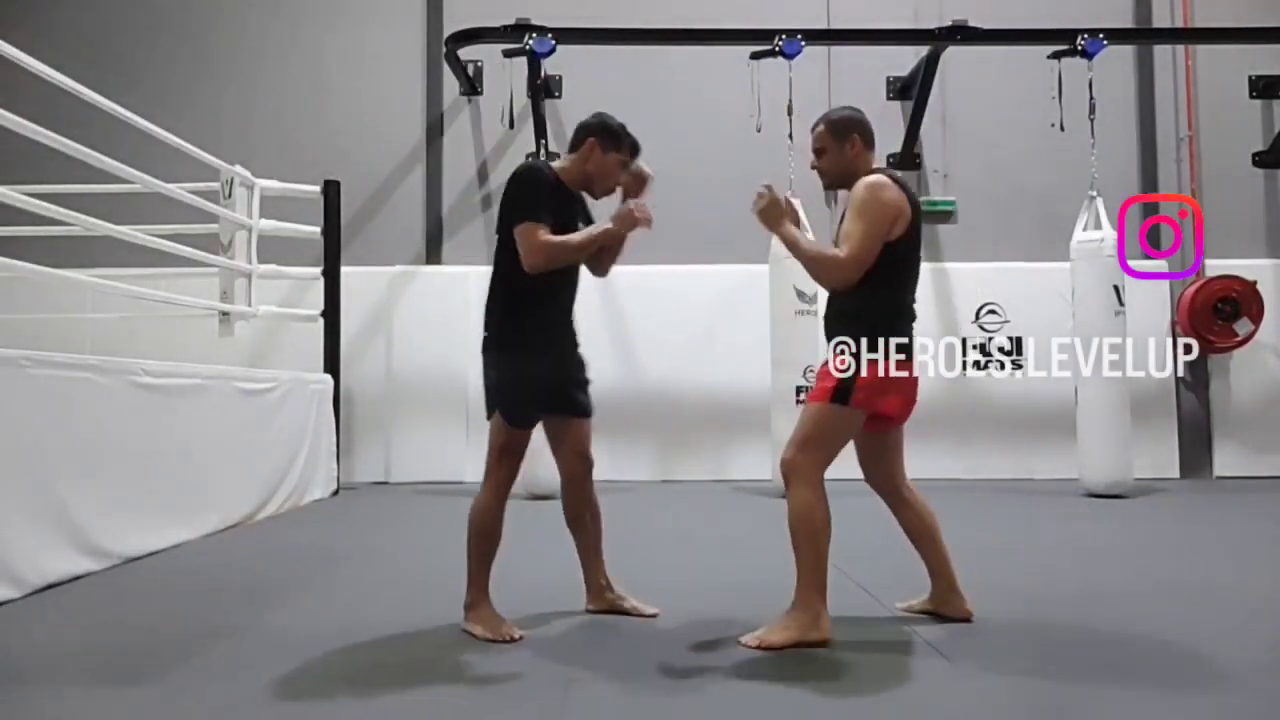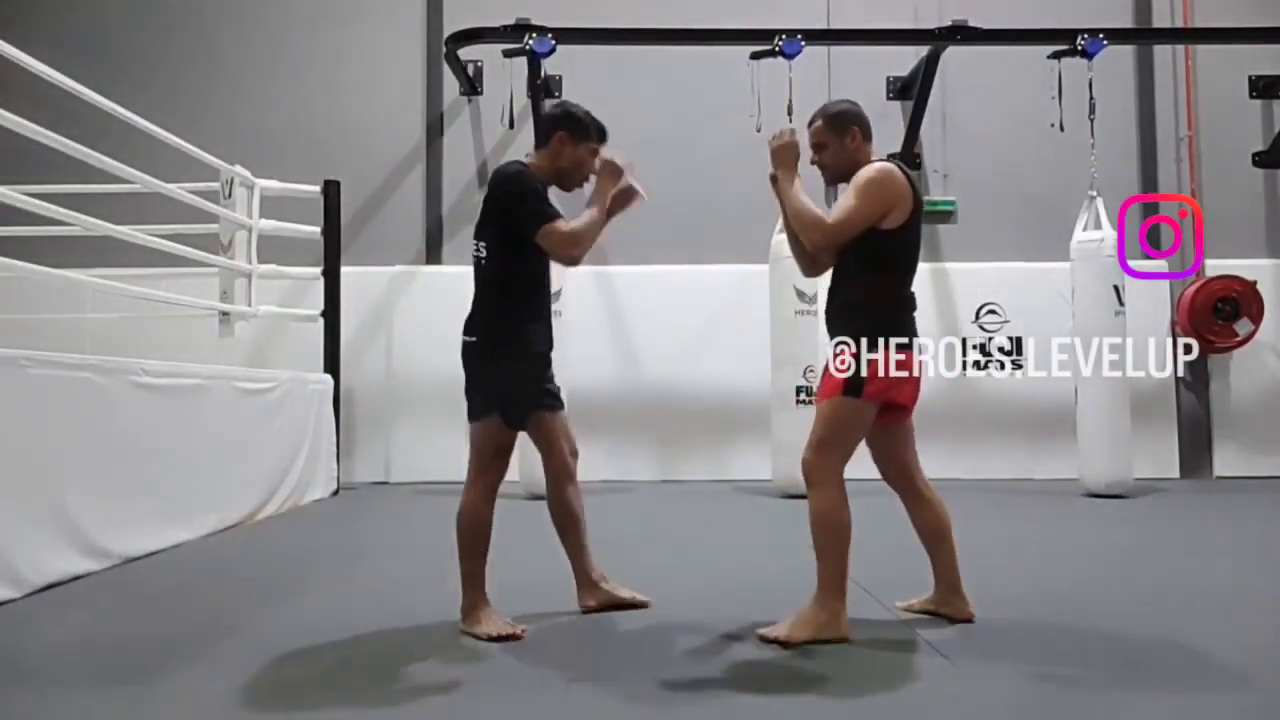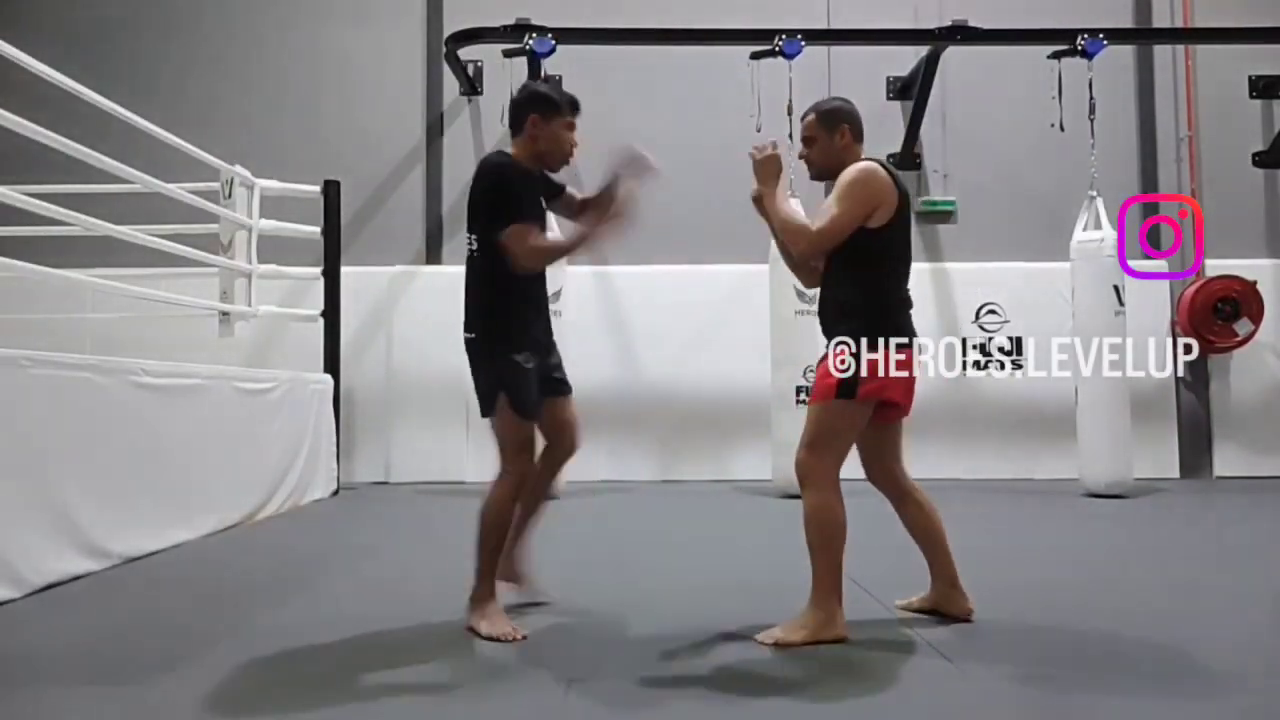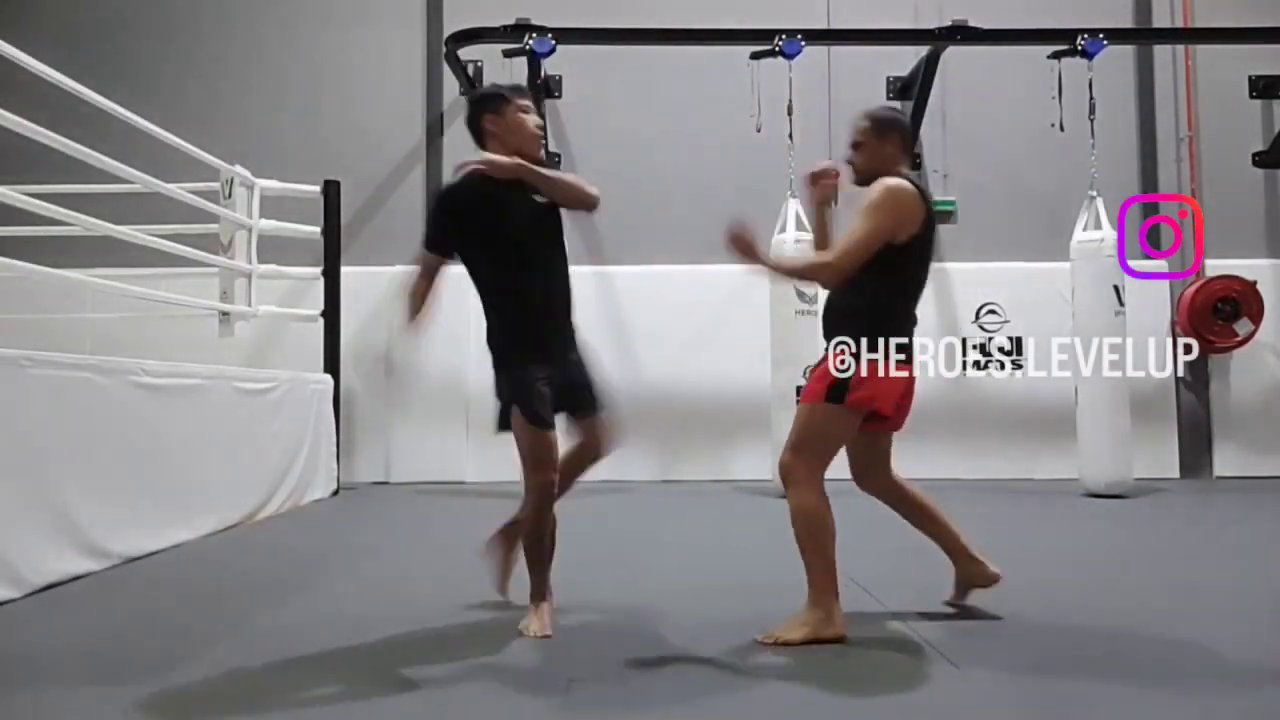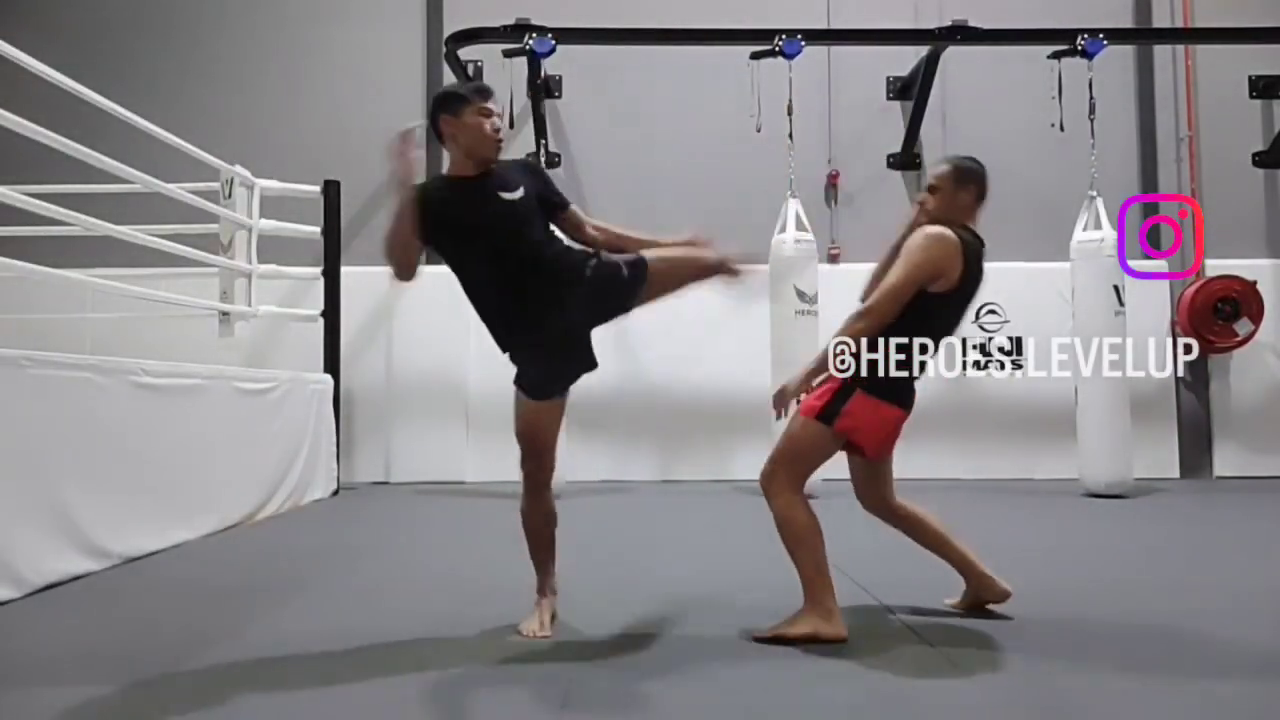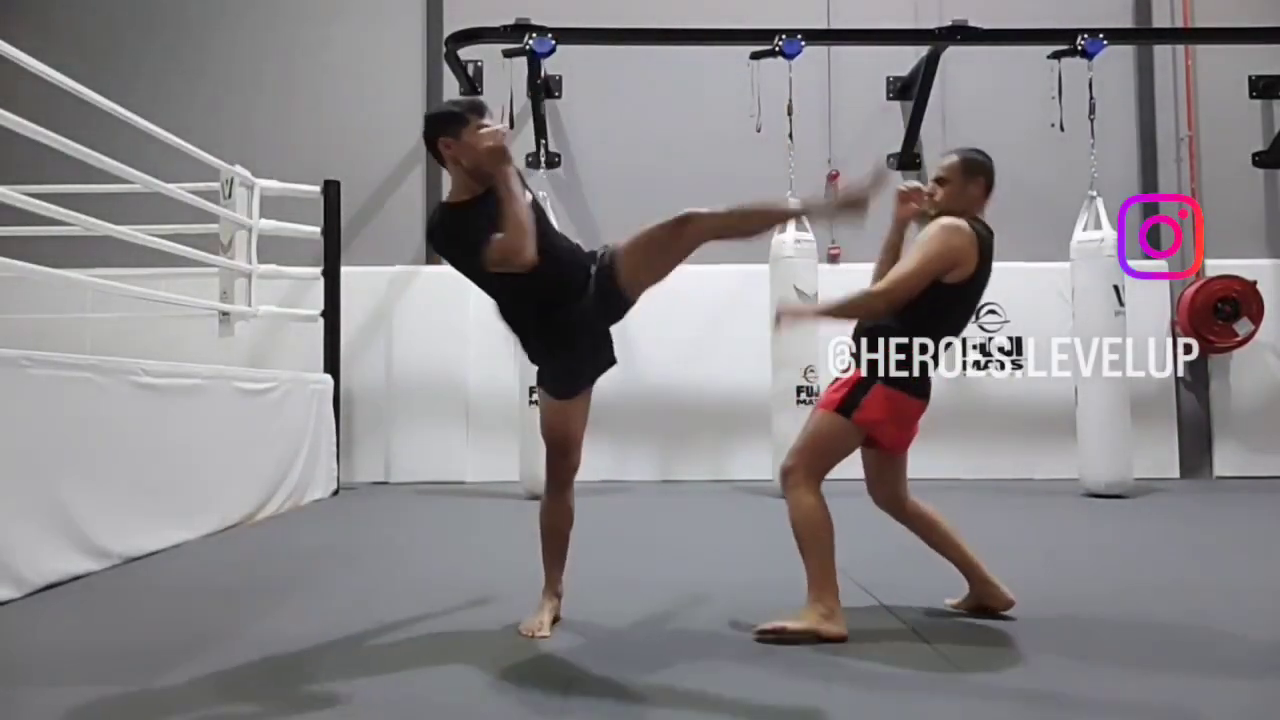
dt=0.2s
person 1, frame 1
left shoulder: (571, 197)
right shoulder: (533, 179)
left elbow: (599, 266)
right elbow: (536, 257)
left wrist: (622, 220)
right wrist: (613, 224)
left hip: (558, 349)
right hip: (515, 350)
left knee: (580, 468)
right knee: (502, 474)
left ankle: (600, 587)
right ankle: (476, 603)
person 1, frame 2
left shoulder: (529, 188)
right shoulder: (515, 182)
left elbow: (568, 243)
right elbow: (569, 249)
left wrist: (611, 204)
right wrist: (602, 194)
left hip: (526, 350)
right hip: (498, 350)
left knee: (563, 459)
right knee: (487, 473)
left ankle: (591, 583)
right ankle: (473, 603)
person 1, frame 3
left shoulder: (532, 175)
right shoulder: (497, 177)
left elbow: (580, 208)
right elbow: (530, 255)
left wrist: (623, 176)
right wrist: (598, 223)
left hip: (530, 335)
right hip: (502, 340)
left knee: (563, 440)
right knee: (516, 465)
left ankle: (508, 560)
right ankle: (482, 602)
person 1, frame 4
left shoulder: (538, 176)
right shoulder: (460, 198)
left elbow: (589, 200)
right elbow: (426, 276)
left wrist: (529, 169)
left hip: (561, 343)
right hip: (523, 356)
left knee: (590, 448)
right knee: (542, 480)
left ankle: (510, 534)
right ankle: (540, 597)
person 1, frame 5
left shoulder: (525, 174)
right shoulder: (428, 200)
left elbow: (588, 227)
right elbow: (404, 269)
left wrist: (658, 248)
right wrist: (406, 185)
left hip: (583, 282)
right hip: (536, 339)
left knee: (705, 259)
right knee: (536, 475)
right ankle: (546, 594)
person 1, frame 6
left shoulder: (502, 187)
right shoulder: (447, 227)
right elbow: (518, 258)
right wrist: (505, 173)
left hip: (596, 285)
right hip: (562, 340)
left knee: (690, 224)
right knee: (561, 471)
left ankle: (817, 208)
right ankle: (552, 595)
person 2, frame 1
left shoulder: (875, 189)
right shoulder: (870, 198)
left elbow: (842, 272)
right elbow: (837, 277)
left wrist: (782, 228)
right wrist: (790, 228)
left hip: (869, 354)
right hip: (881, 355)
left knee: (799, 467)
right knee: (889, 481)
left ankle: (808, 613)
right ankle: (947, 594)
person 2, frame 2
left shoulder: (880, 177)
right shoulder: (866, 191)
left elbow: (821, 234)
right elbow: (813, 263)
left wrist: (786, 178)
right wrist: (786, 193)
left hip: (870, 348)
right hip: (880, 349)
left knee: (821, 466)
right knee: (904, 475)
left ankle: (829, 610)
right ankle: (950, 593)
person 2, frame 3
left shoulder: (863, 177)
right shoulder: (858, 187)
left elbow: (810, 241)
right elbow: (812, 271)
left wrist: (769, 190)
right wrist: (772, 207)
left hip: (868, 348)
right hip: (880, 348)
left knee: (815, 468)
right knee: (887, 474)
left ankle: (825, 613)
right ankle: (945, 587)
person 2, frame 4
left shoulder: (893, 193)
right shoulder: (895, 200)
left elbow: (835, 270)
right elbow: (840, 271)
left wrist: (761, 256)
right wrist: (821, 209)
left hip: (868, 360)
right hip: (882, 362)
left knee: (798, 470)
right knee: (876, 478)
left ankle: (823, 612)
right ankle: (969, 565)
person 2, frame 5
left shoulder: (938, 241)
right shoulder: (962, 252)
left elbow: (871, 316)
right elbow: (879, 296)
left wrist: (805, 375)
right wrist: (907, 233)
left hip: (864, 385)
right hip: (886, 390)
left knee: (779, 479)
right knee: (879, 499)
left ankle: (821, 613)
right ankle: (981, 580)
person 2, frame 6
left shoulder: (953, 231)
right shoulder: (964, 242)
left elbow: (882, 296)
right elbow: (891, 292)
left wrist: (811, 310)
right wrist: (898, 227)
left hip: (880, 374)
right hip: (897, 378)
left knee: (799, 474)
right knee: (892, 496)
left ankle: (823, 611)
right ankle: (985, 588)
